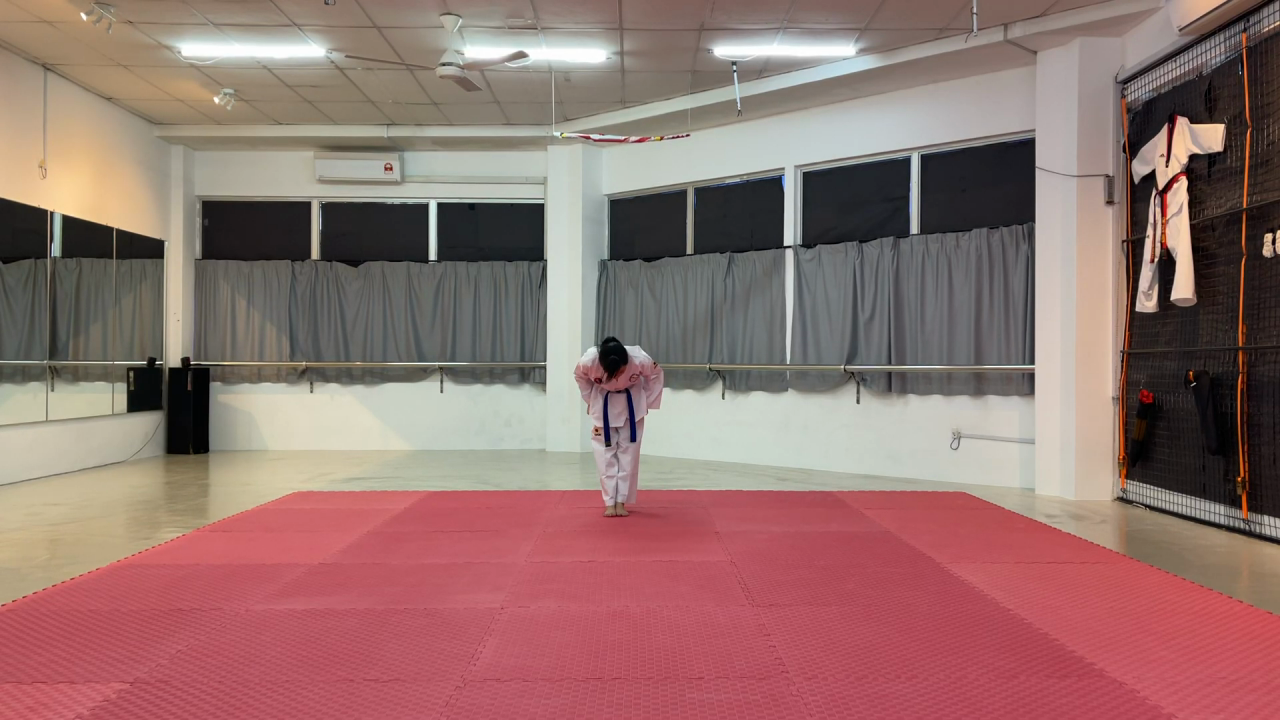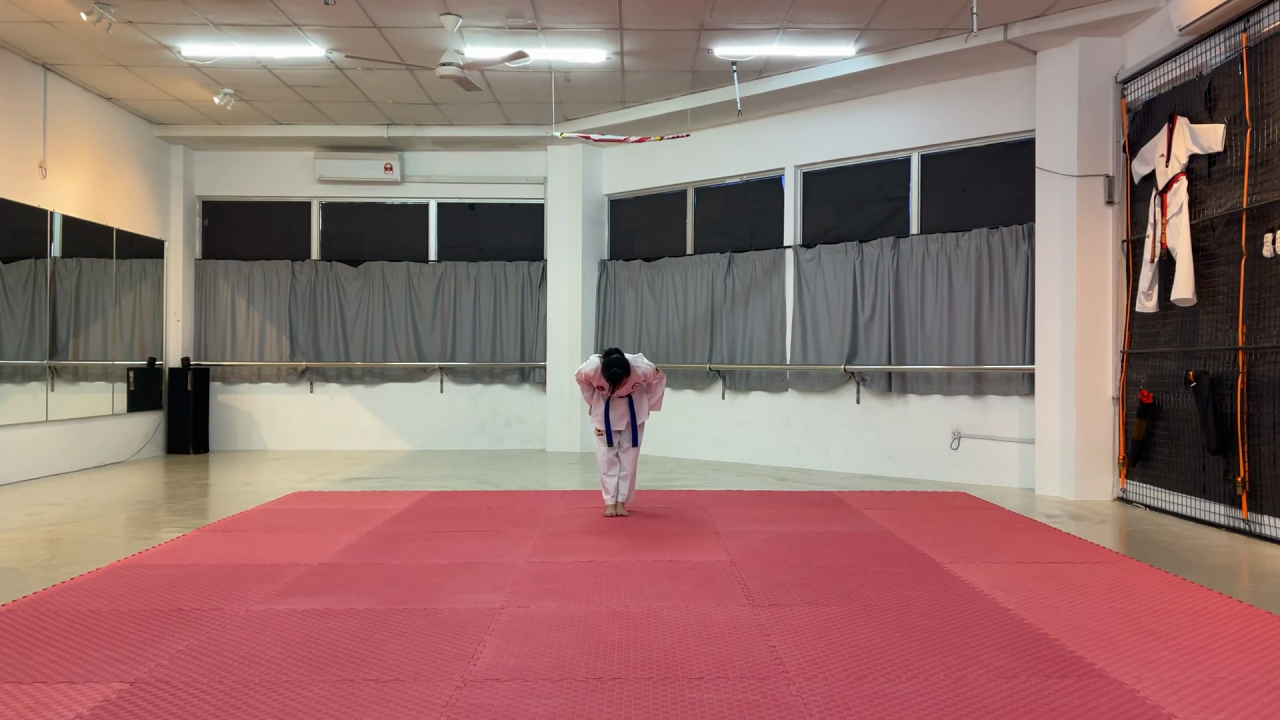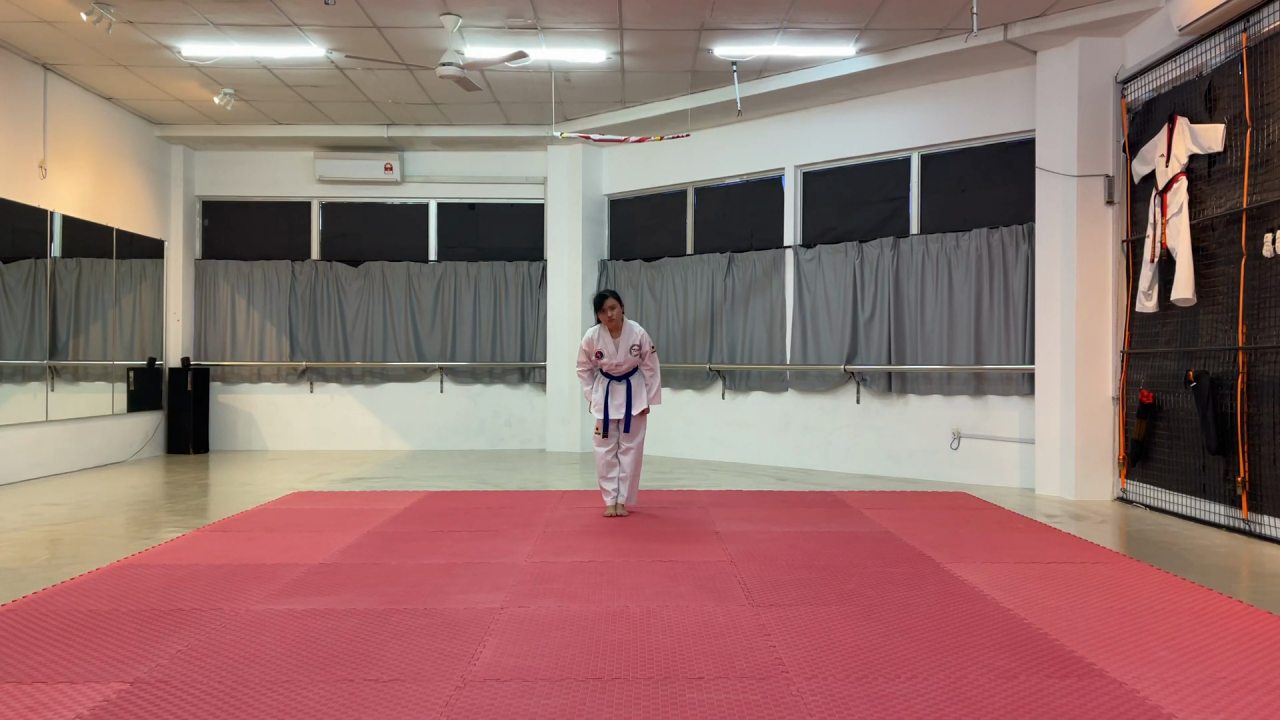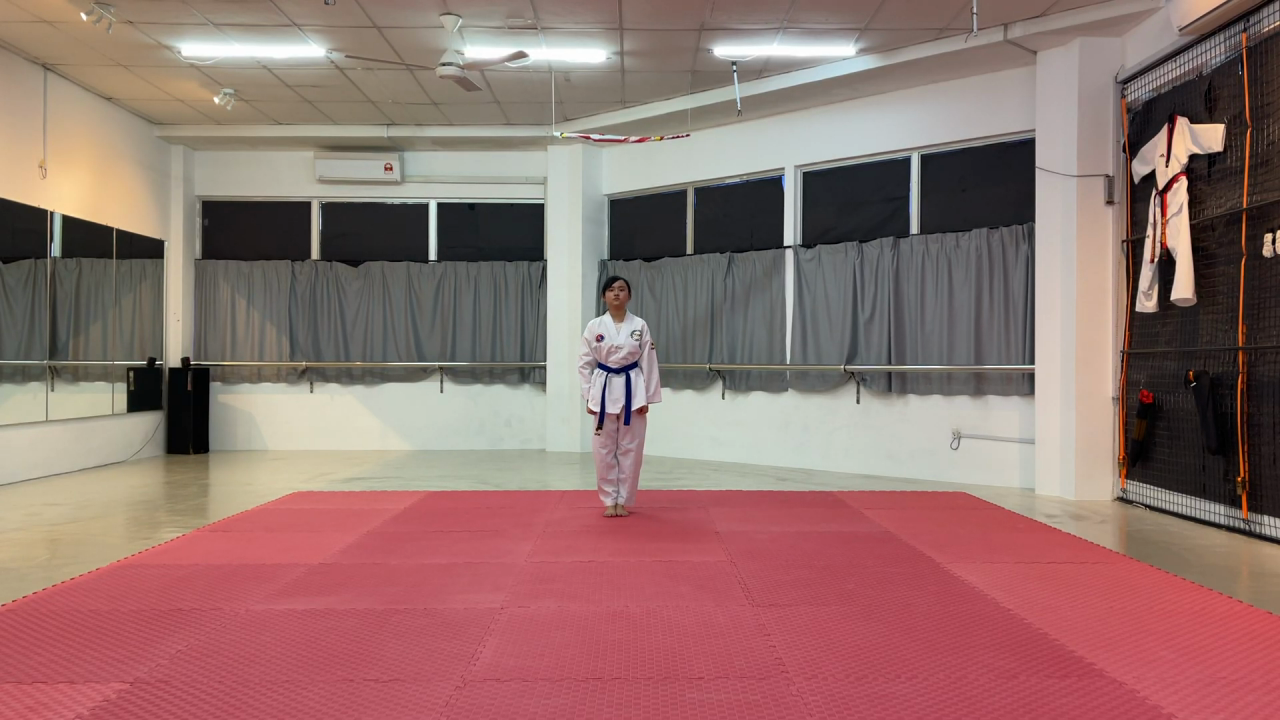
dt=0.5s
person 1, frame 1
left shoulder: (640, 360)
right shoulder: (589, 361)
left elbow: (656, 375)
right elbow: (580, 376)
left wrist: (646, 403)
right wrist: (591, 401)
left hip: (631, 403)
right hip: (603, 404)
left knee: (628, 449)
right knee: (605, 450)
left ankle: (621, 501)
right ankle: (610, 501)
person 1, frame 2
left shoulder: (643, 368)
right shoulder: (591, 369)
left elbow: (659, 379)
right elbow: (580, 379)
left wrist: (647, 405)
right wrist: (593, 403)
left hip: (632, 407)
right hip: (605, 408)
left knee: (628, 451)
right knee: (607, 452)
left ankle: (621, 501)
right ankle: (610, 501)
person 1, frame 3
left shoulder: (638, 333)
right shoulder: (591, 337)
left elbow: (651, 367)
right elbow: (584, 369)
left wrist: (648, 400)
right wrist: (593, 399)
left hip: (633, 395)
right hip: (605, 395)
left knee: (631, 448)
right knee: (605, 448)
left ankle: (622, 501)
right ankle: (610, 501)
person 1, frame 4
left shoulder: (640, 326)
right shoulder: (594, 326)
left elbow: (649, 363)
right elbow: (585, 363)
left wrist: (647, 397)
right wrist: (589, 396)
left hip: (632, 390)
right hip: (603, 390)
left knee: (630, 448)
right knee: (604, 448)
left ankle: (622, 501)
right ankle: (609, 501)
